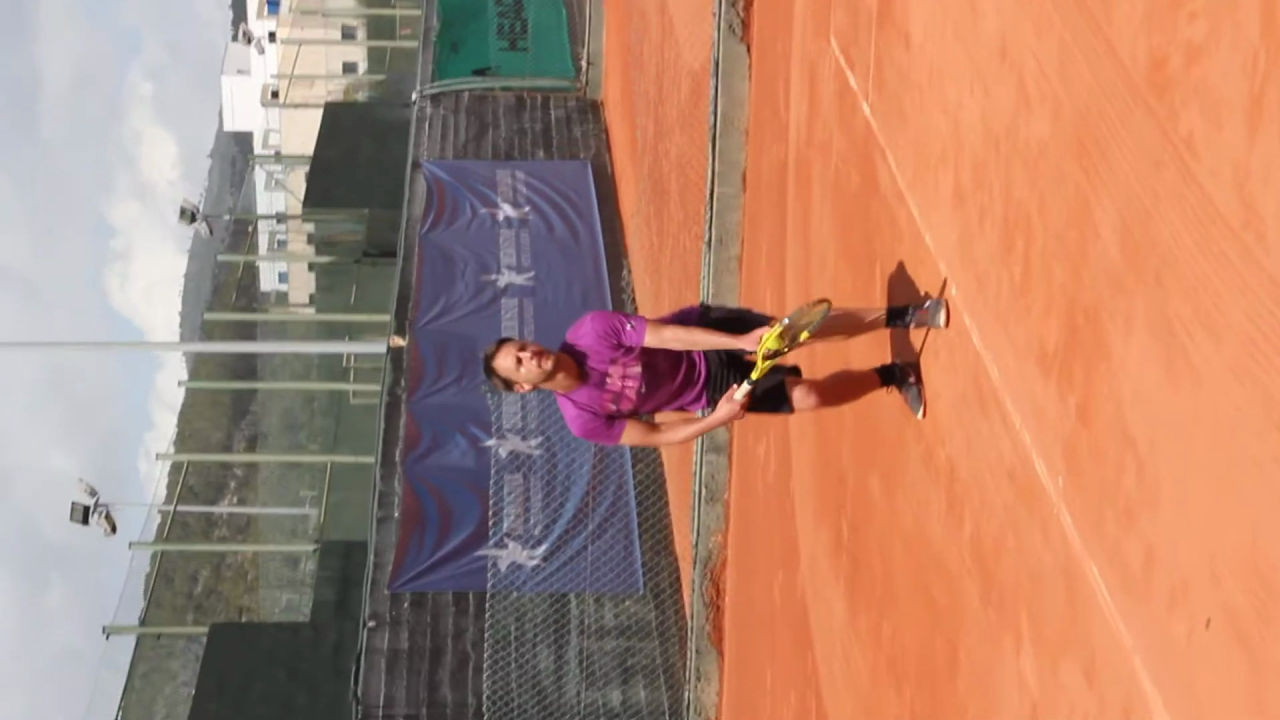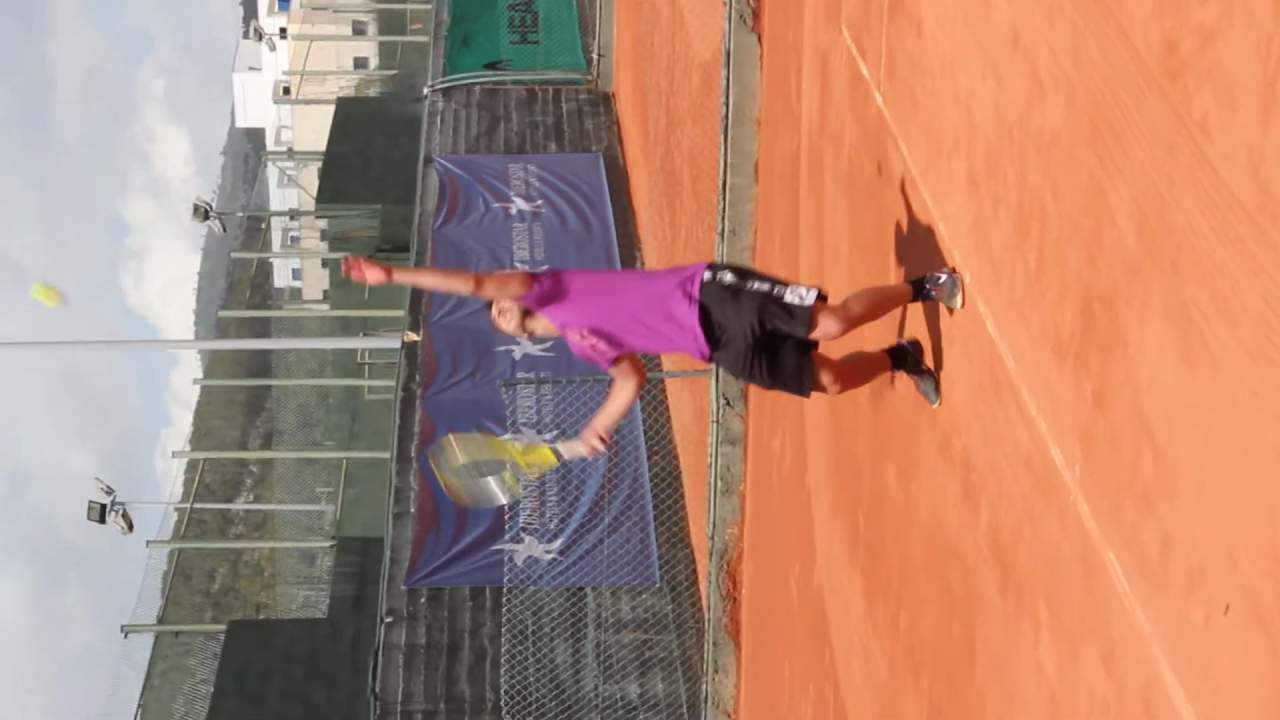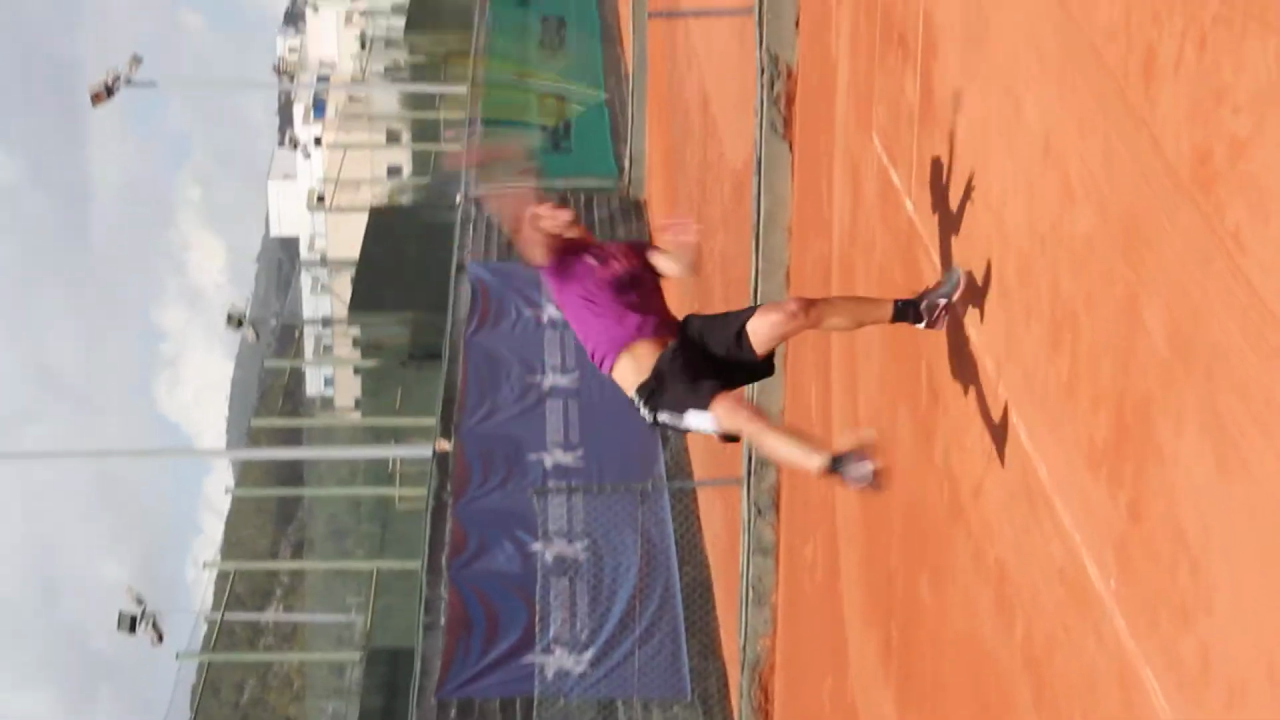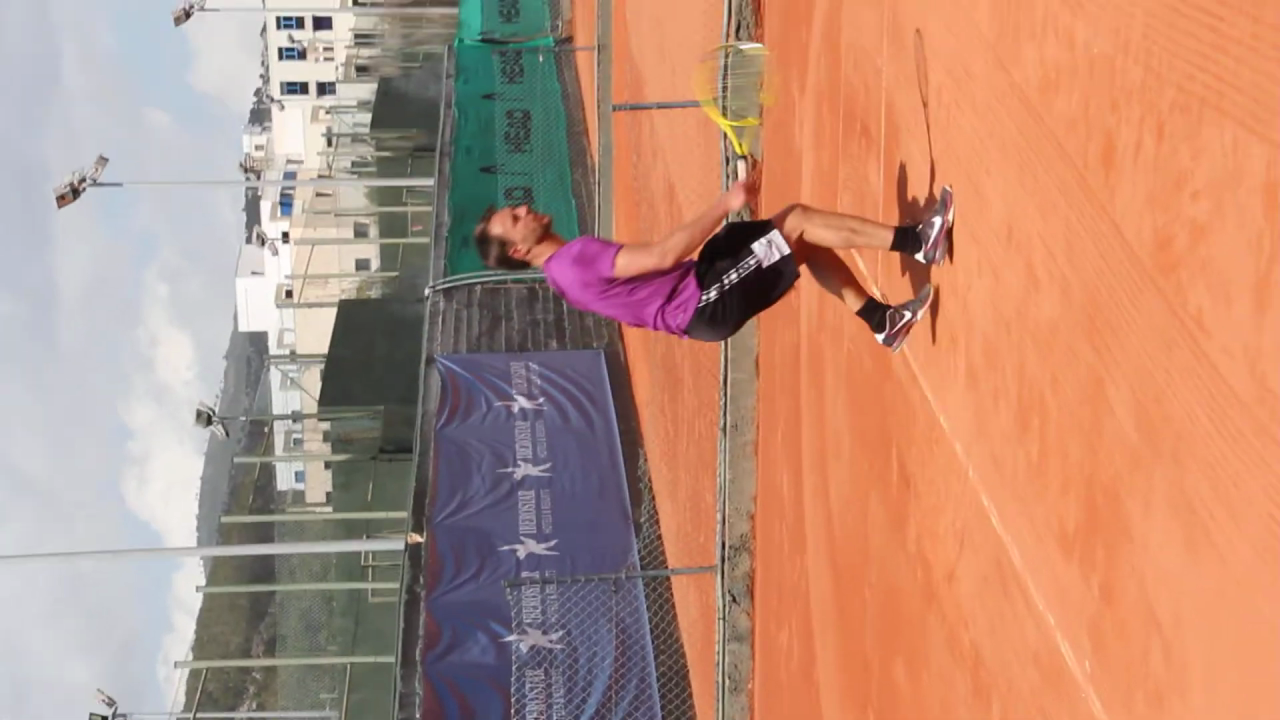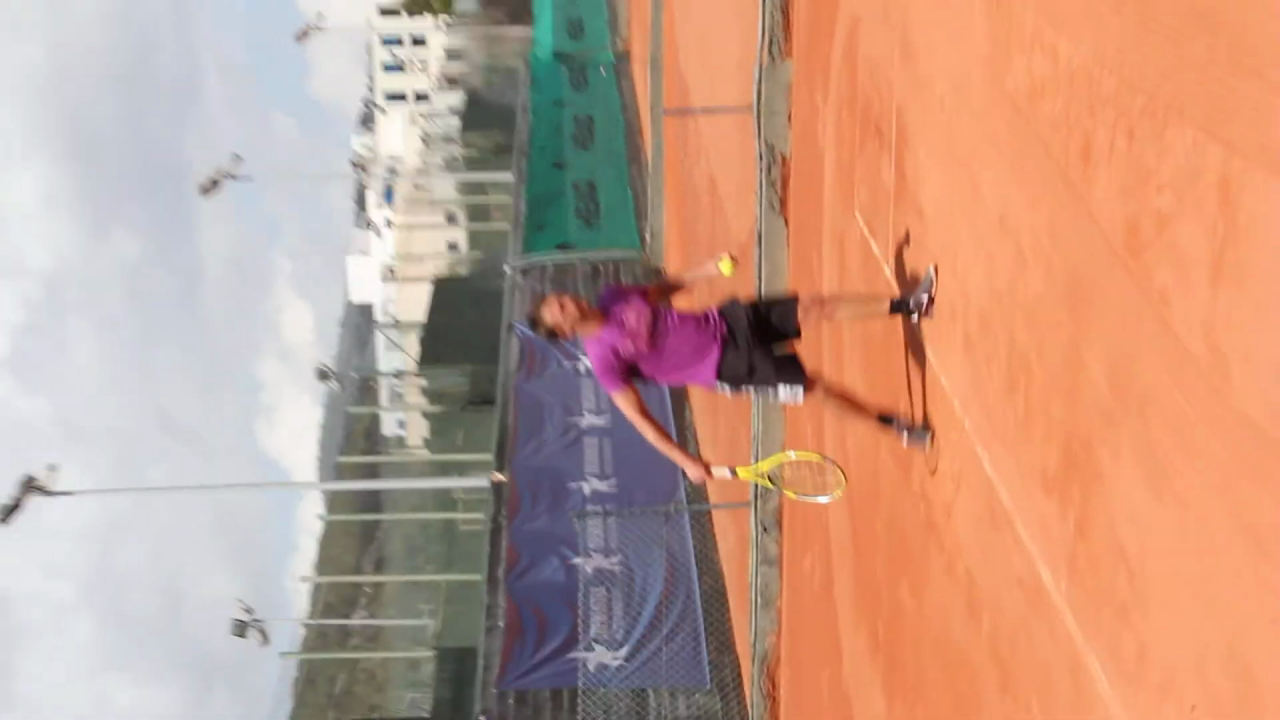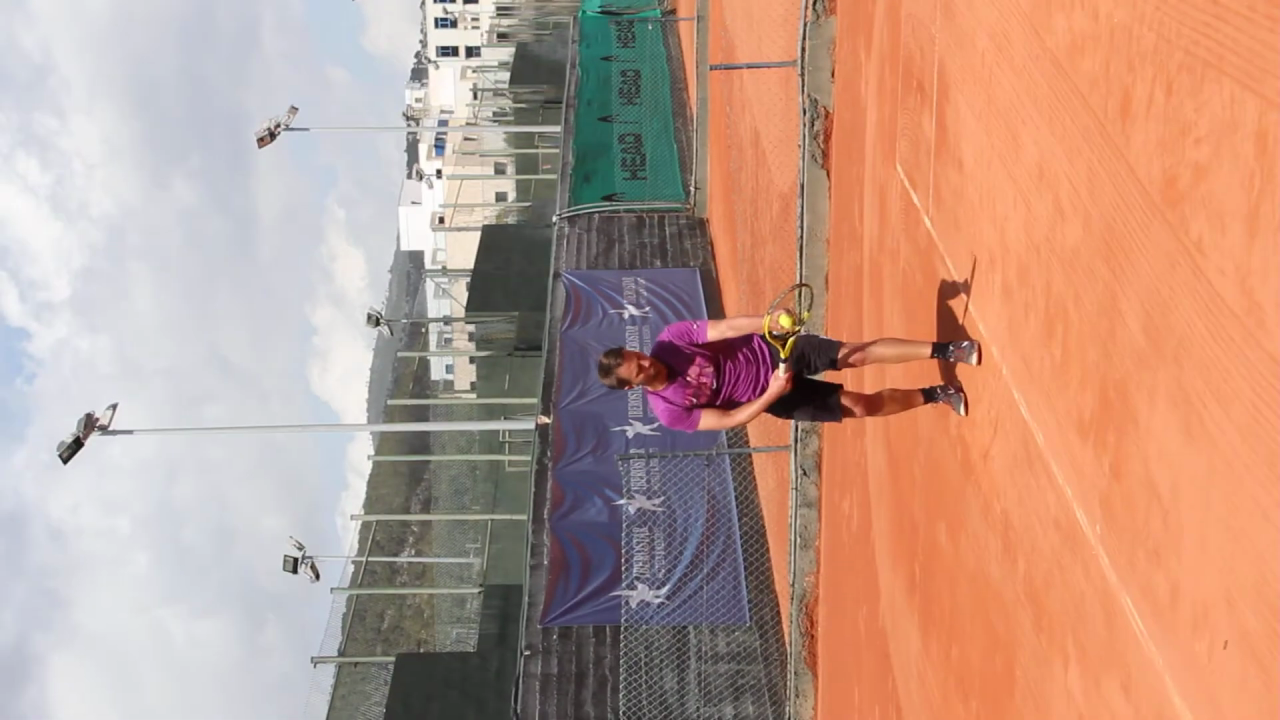
dt=0.7s
person 1, frame 1
left shoulder: (592, 330)
right shoulder: (582, 419)
left elbow: (672, 334)
right elbow: (653, 435)
left wrist: (744, 342)
right wrist: (714, 419)
left hip: (705, 329)
right hip: (710, 389)
right knee: (809, 397)
left ankle: (904, 315)
right ankle: (892, 375)
person 1, frame 2
left shoulder: (544, 289)
right shoulder: (585, 344)
left elbow: (479, 281)
right elbow: (632, 376)
left wrist: (397, 273)
right wrist: (596, 429)
left hip: (710, 294)
right hip: (726, 347)
left knee: (833, 322)
right knee: (828, 378)
left ankle: (924, 285)
right ankle: (902, 357)
person 1, frame 3
left shoulder: (626, 255)
right shoulder: (558, 266)
left elbow: (683, 265)
right elbow: (525, 236)
left wrist: (681, 248)
left hip: (692, 341)
right hip: (656, 387)
left knee: (790, 313)
right knee: (739, 415)
left ankle: (922, 309)
right ankle: (840, 466)
person 1, frame 4
left shoulder: (566, 270)
right shoulder: (576, 257)
right elbow: (666, 253)
right wrist: (725, 205)
left hip: (700, 305)
right hip: (705, 303)
left knee: (807, 243)
right knee: (799, 219)
left ankle: (881, 321)
right ankle: (917, 241)
person 1, frame 5
left shoulder: (611, 298)
right shoulder: (603, 360)
left elbow: (659, 291)
right elbow: (638, 417)
right wrist: (687, 462)
left hip: (724, 325)
right hip: (726, 367)
left knee: (815, 306)
right knee: (815, 387)
left ankle: (907, 306)
right ankle: (893, 424)
person 1, frame 6
left shoulder: (670, 339)
right shoulder: (668, 410)
left elbow: (726, 327)
right elbow: (728, 420)
left wrist: (772, 320)
right wrist: (771, 394)
left hip: (770, 351)
right hip: (771, 397)
left knee: (856, 353)
right knee: (859, 406)
left ankle: (946, 350)
right ankle: (935, 395)
